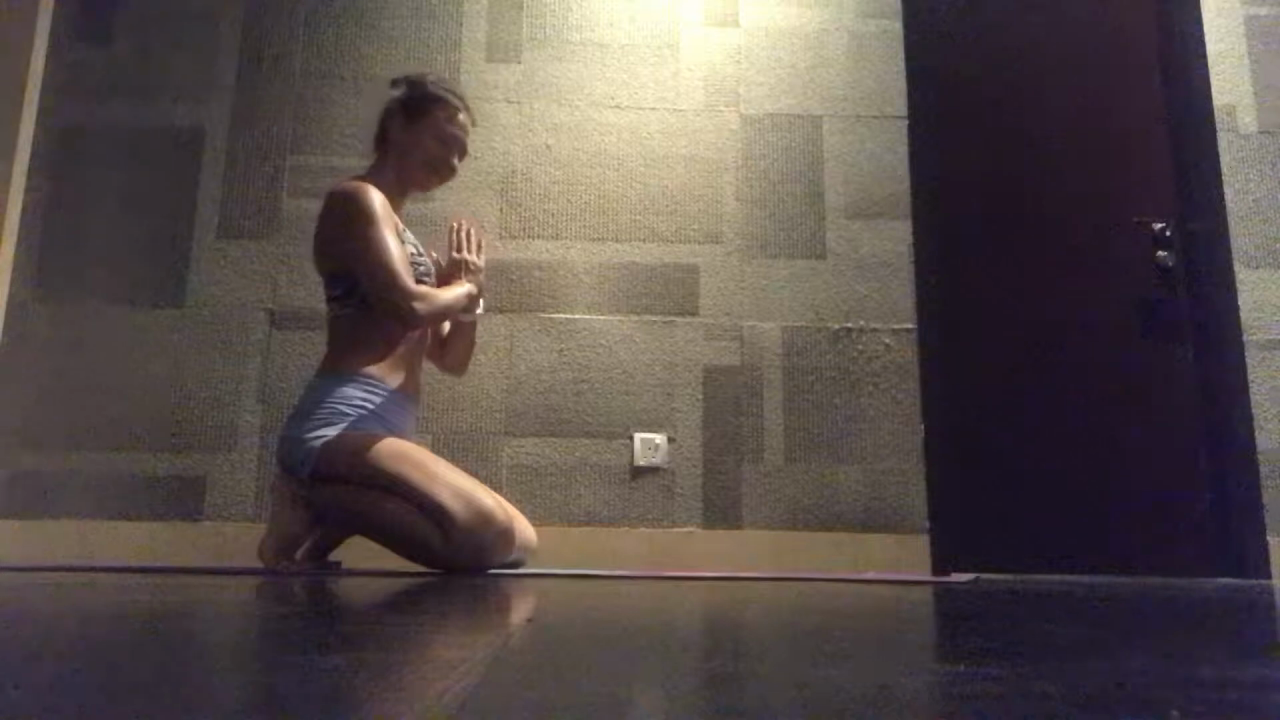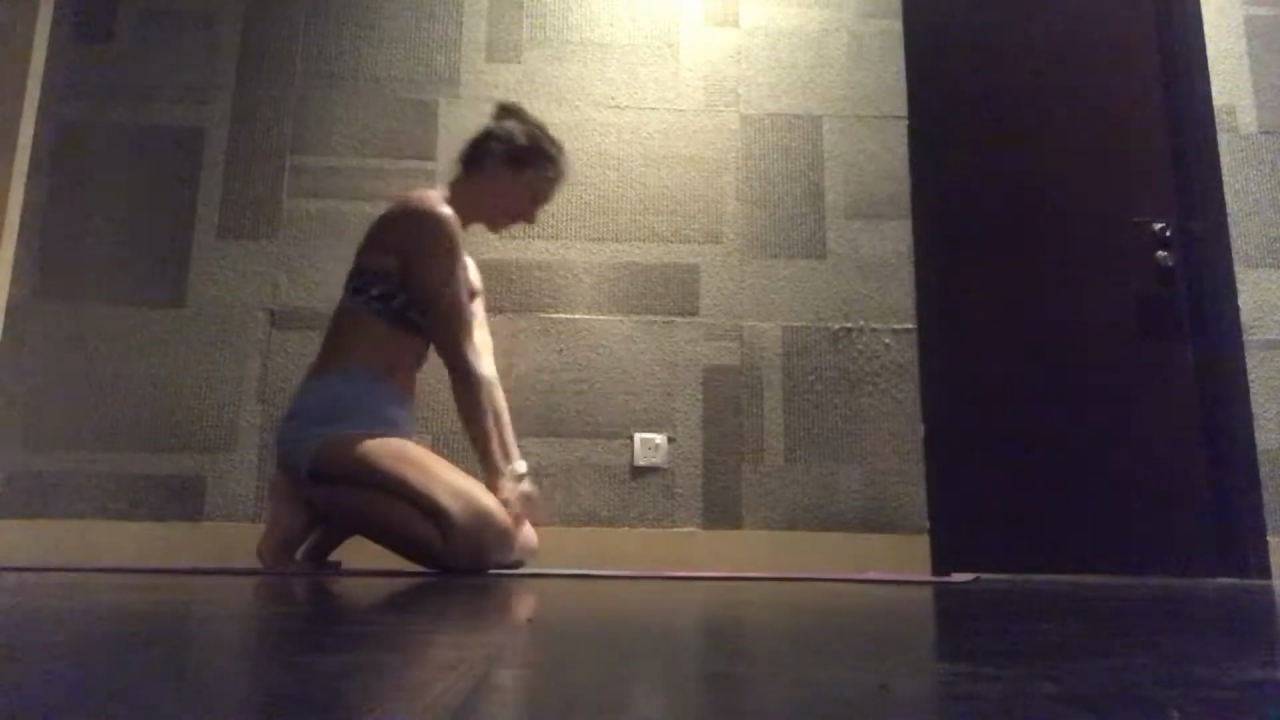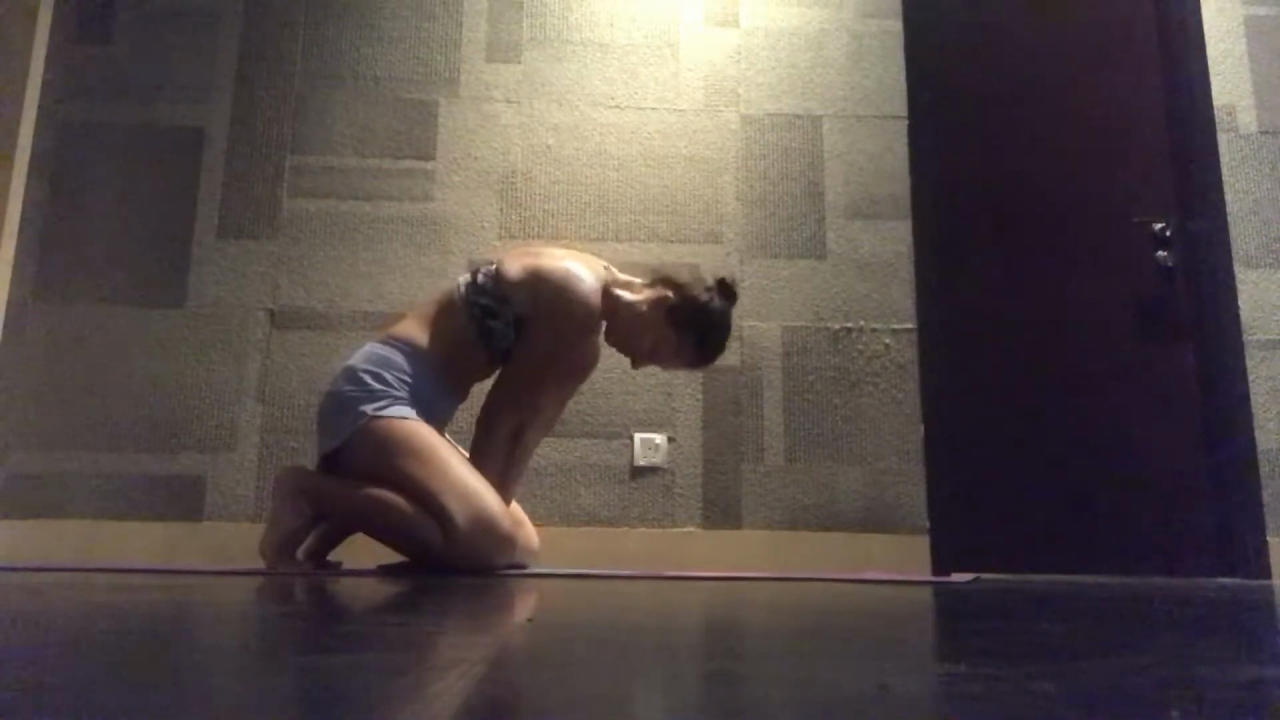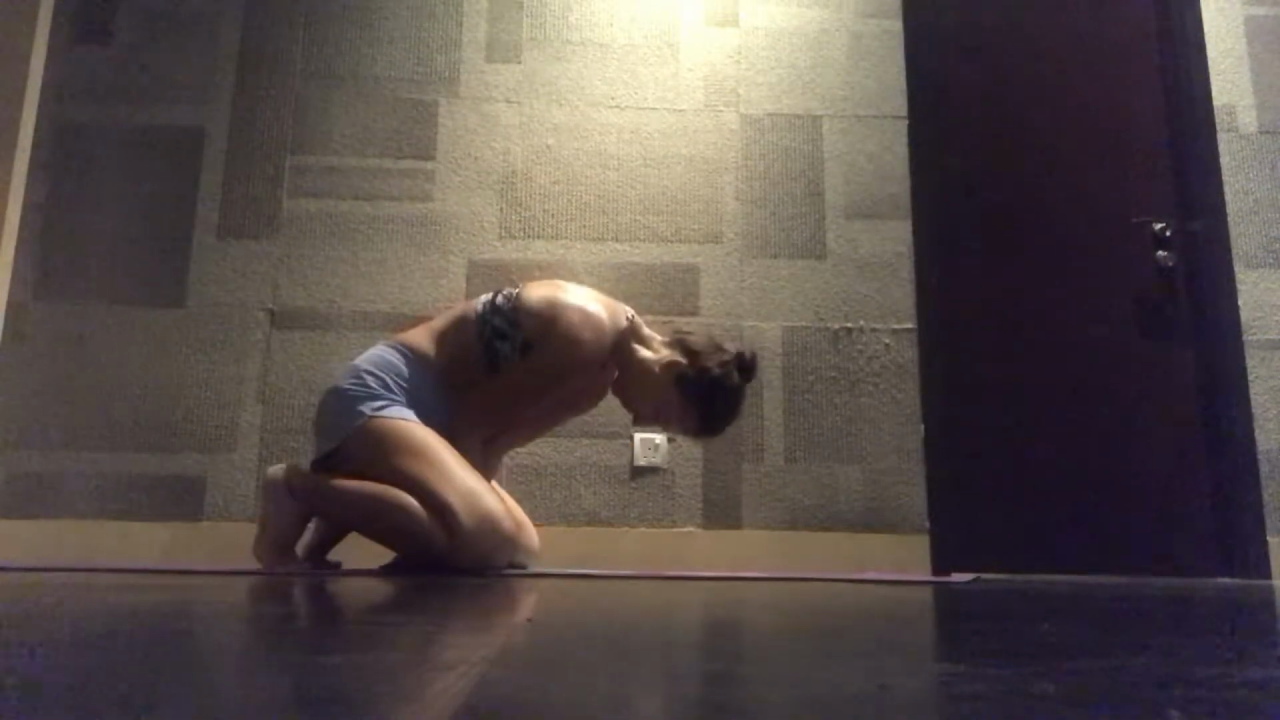
dt=1s
person 1, frame 1
left shoulder: (401, 234)
right shoulder: (358, 199)
left elbow: (452, 359)
right elbow: (407, 306)
left wrist: (468, 293)
right wrist: (464, 289)
left hip: (380, 432)
right hip: (341, 426)
left knee: (517, 541)
right knee: (489, 536)
left ankle: (328, 521)
right ankle: (314, 501)
person 1, frame 2
left shoulder: (463, 271)
right shoulder: (432, 220)
left elbow: (482, 373)
right elbow: (460, 361)
left wrist: (511, 471)
right wrist: (499, 475)
left hip: (377, 429)
right hip: (336, 424)
left knee: (516, 539)
right knee: (487, 536)
left ankle: (330, 517)
right ankle: (312, 503)
person 1, frame 3
left shoulder: (585, 348)
right shoulder: (576, 296)
left elbow: (525, 431)
right elbow: (500, 417)
left wrist: (490, 509)
right wrist: (486, 513)
left hip: (411, 406)
right hip: (377, 392)
left knee: (519, 545)
right knee: (489, 542)
left ankle: (339, 515)
right ankle: (312, 493)
person 1, frame 4
left shoulder: (600, 372)
right shoulder: (588, 334)
left elbow: (491, 439)
right elbow: (473, 423)
left hip: (416, 409)
right hip: (375, 395)
left knee: (518, 546)
right knee: (487, 540)
left ankle: (329, 514)
right ankle: (300, 490)
